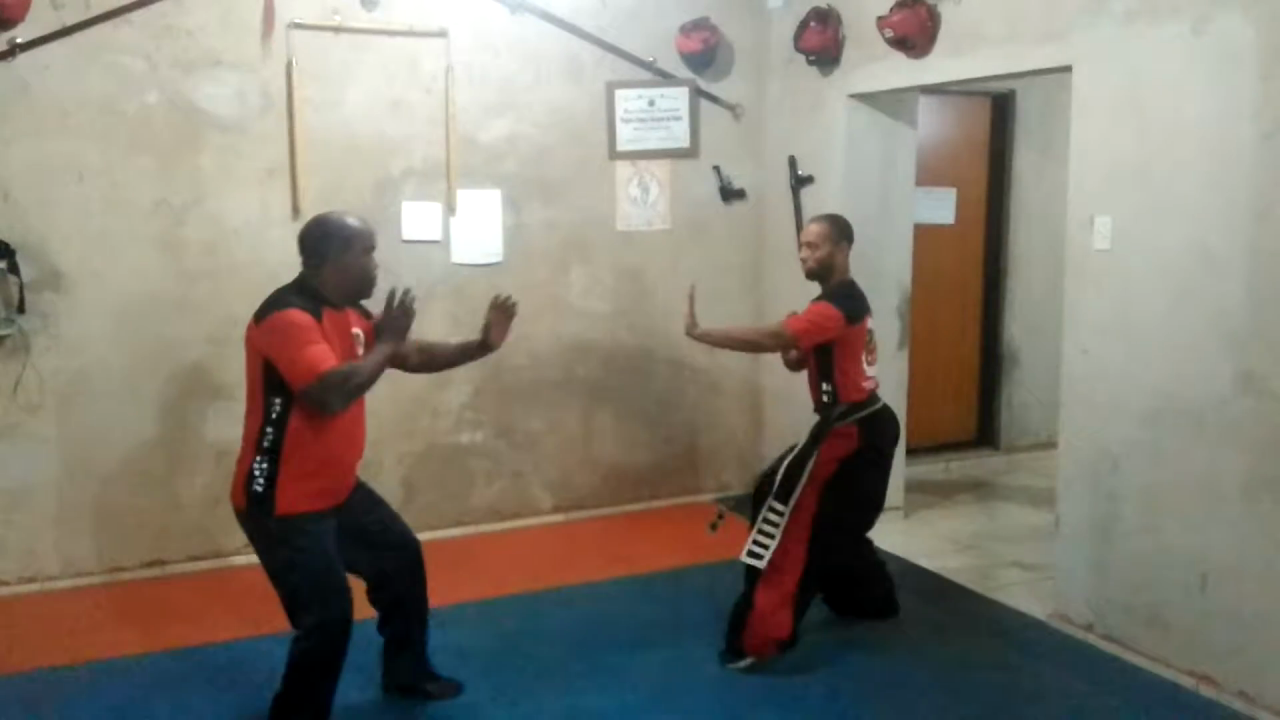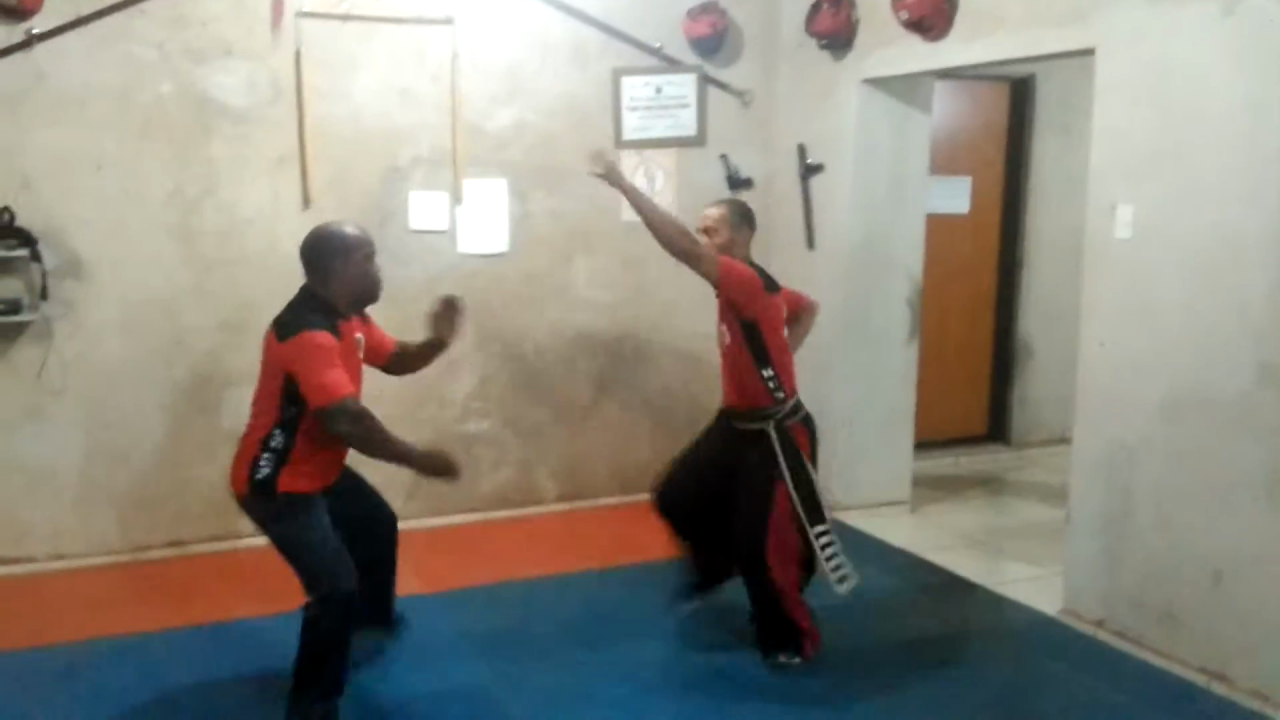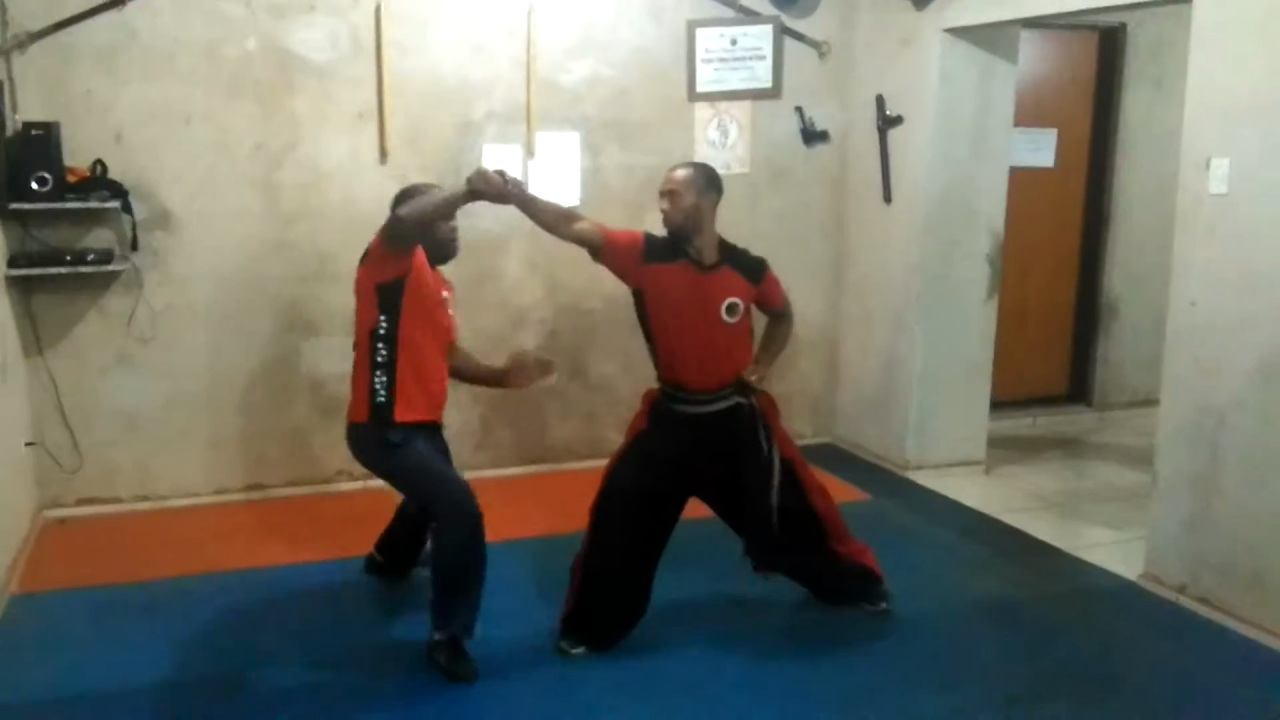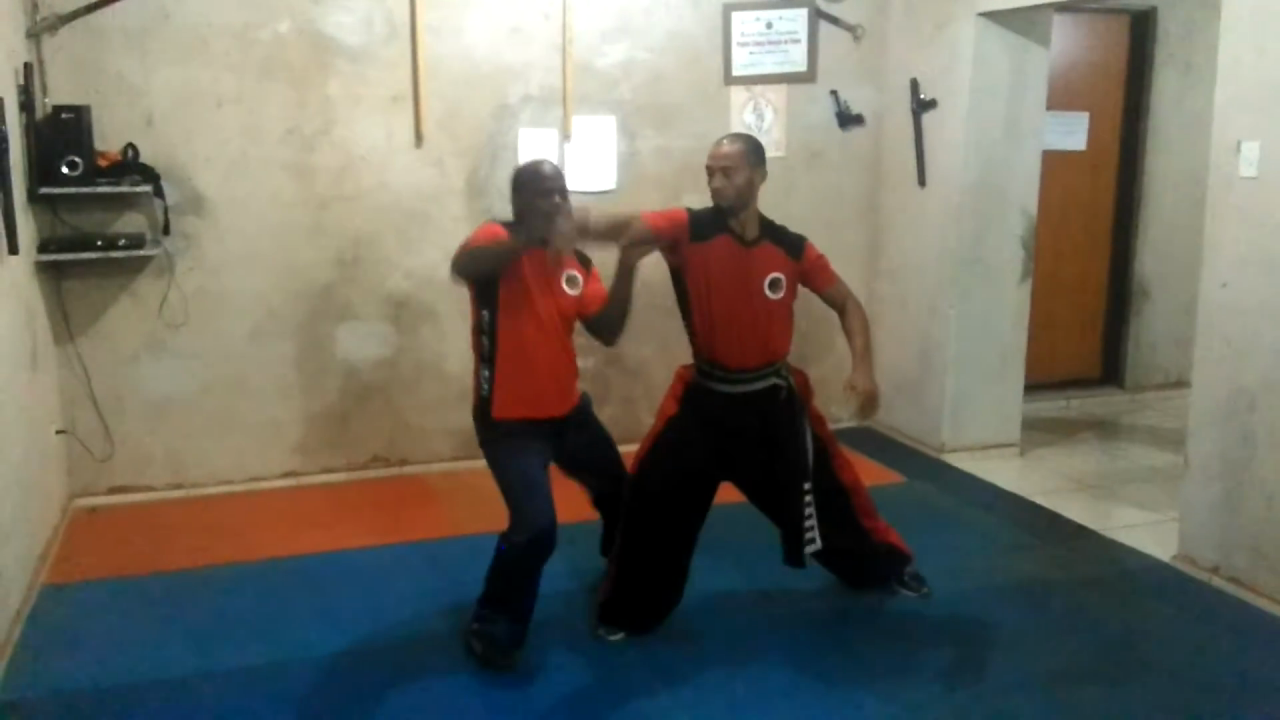
dt=0.7s
person 1, frame 1
left shoulder: (349, 314)
right shoulder: (285, 318)
left elbow: (415, 355)
right elbow: (333, 392)
left wrist: (482, 346)
right wrist: (385, 343)
left hip: (336, 489)
right hip: (280, 503)
left knee: (400, 559)
right knee: (326, 615)
left ankle: (406, 673)
person 1, frame 2
left shoulder: (348, 315)
right shoulder: (311, 335)
left elbow: (397, 359)
right elbow: (347, 421)
left wrist: (438, 341)
right wrist: (416, 459)
left hip: (321, 471)
right hip: (278, 485)
left knee: (377, 526)
right knee: (339, 589)
left ankle: (371, 623)
person 1, frame 3
left shoulder: (436, 283)
right shoulder: (393, 260)
left elbow: (449, 357)
right elbow: (405, 218)
left wrist: (502, 374)
right wrist: (472, 189)
left hip: (419, 423)
right hip: (384, 427)
left knee: (428, 499)
right knee: (459, 513)
left ankle: (388, 558)
right ankle: (449, 634)
person 1, frame 4
left shoulder: (576, 261)
right shoulder: (496, 241)
left elbow: (608, 331)
right elbow: (463, 265)
left wrist: (627, 267)
right wrist: (545, 232)
left hip: (567, 410)
right hip: (508, 418)
left knee: (618, 492)
right knee: (535, 525)
right ankle: (491, 625)
person 2, frame 1
left shoulder: (836, 308)
right shoulder: (845, 301)
left elbow: (771, 339)
right elbow: (795, 359)
left wrist: (699, 332)
right wrist: (793, 345)
left hip: (851, 432)
right hip: (870, 426)
left knee: (782, 507)
right knee: (836, 526)
left ankle: (760, 635)
right ankle: (870, 598)
person 2, frame 2
left shoulder: (748, 283)
right shoulder: (752, 289)
left elbow: (685, 250)
right elbow: (807, 309)
left wrist: (622, 184)
left hip: (776, 435)
right hip: (735, 426)
left knee: (771, 539)
right knee: (678, 498)
left ankle: (788, 638)
right ankle: (712, 569)
person 2, frame 3
left shoulder: (749, 270)
right shoulder: (645, 256)
left elbow: (783, 316)
right elbow: (574, 225)
left wrist: (760, 365)
right wrist: (511, 191)
left hip: (738, 416)
right hip: (674, 418)
left knee: (794, 506)
right knee: (621, 513)
left ankle: (857, 581)
right ankle: (590, 625)
person 2, frame 4
left shoulder: (792, 249)
right shoulder: (688, 230)
left elbow: (847, 305)
right elbow: (629, 226)
left wrist: (862, 367)
left hip: (772, 399)
right hip: (705, 399)
left knee: (826, 490)
right knee: (654, 497)
left ankle: (887, 566)
right ankle: (627, 610)
